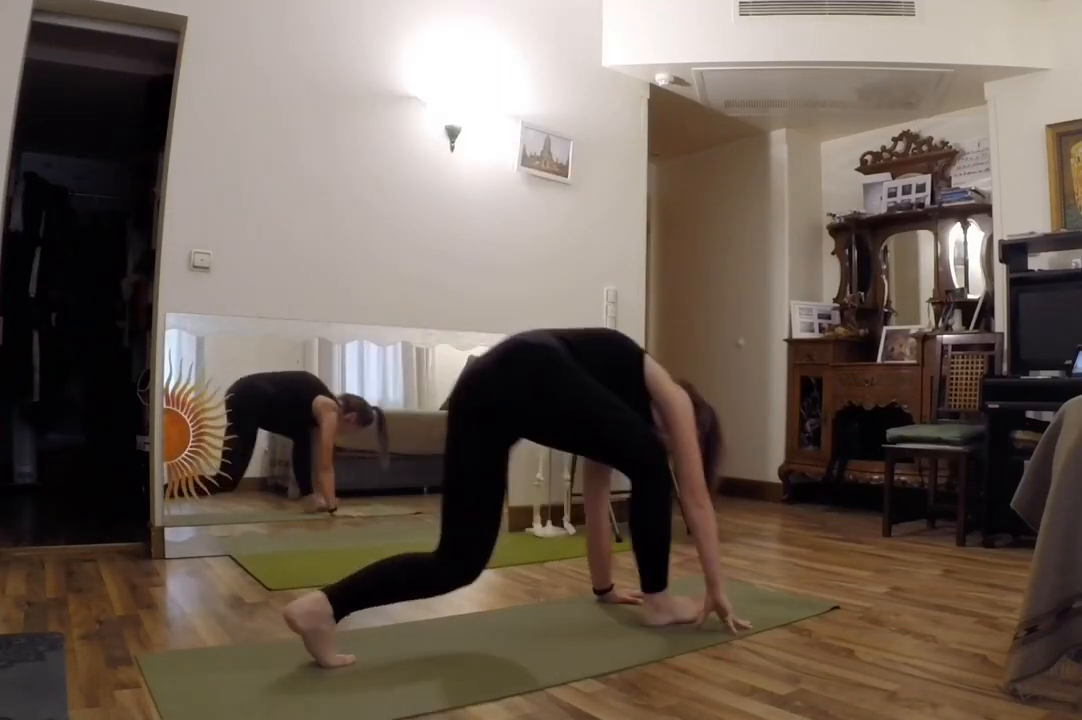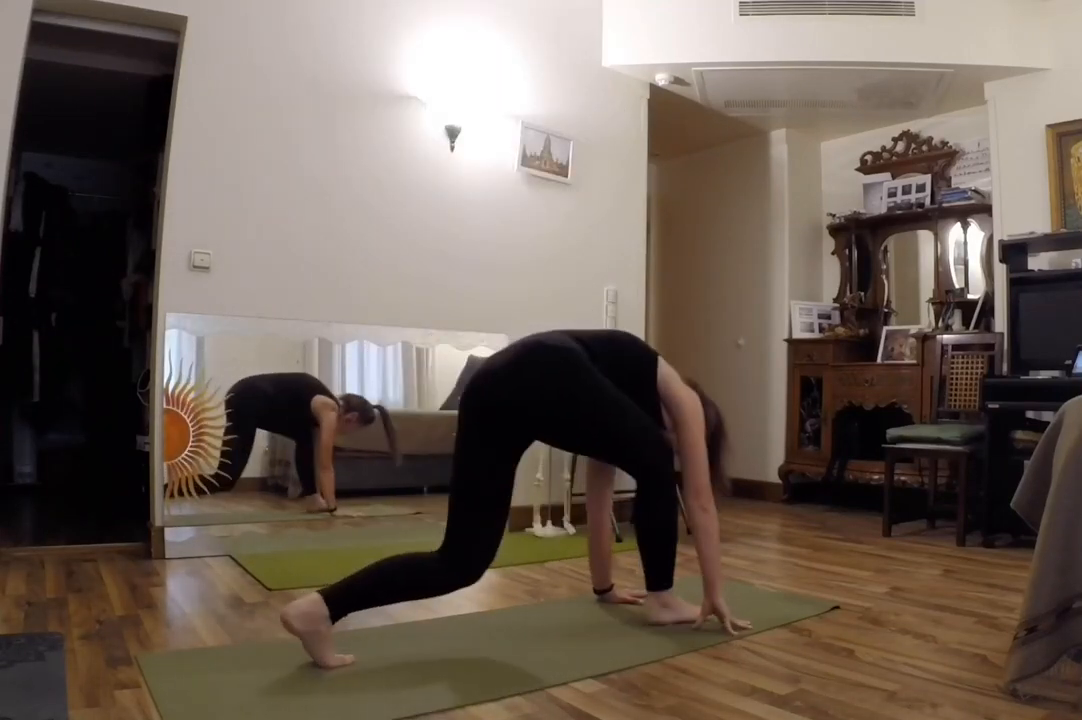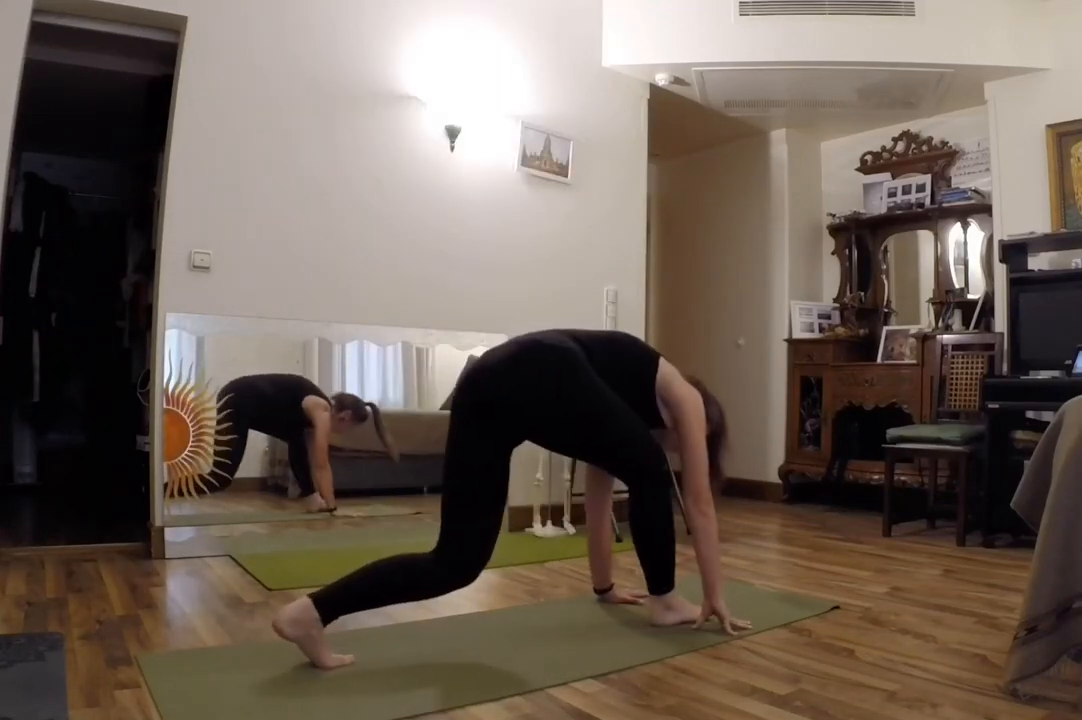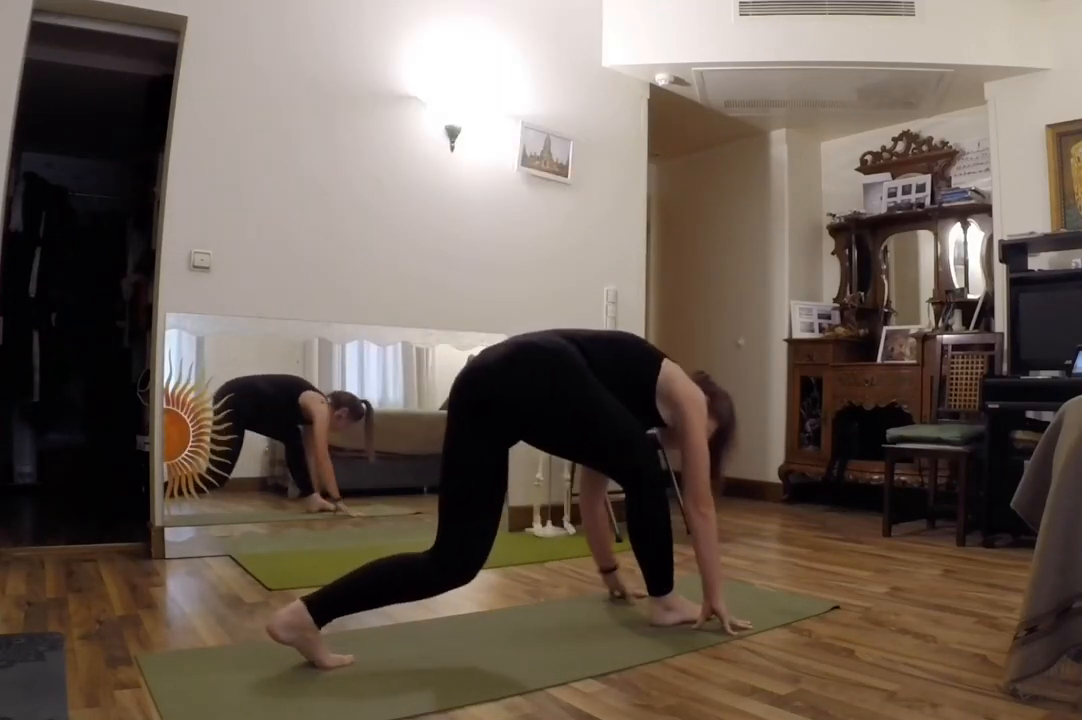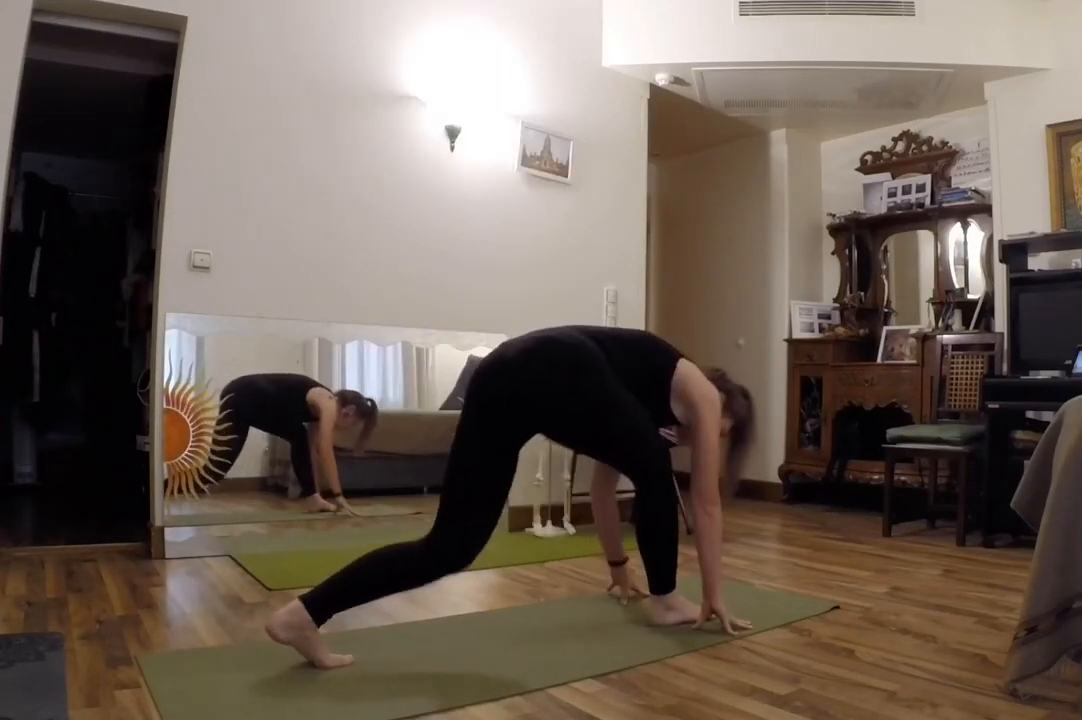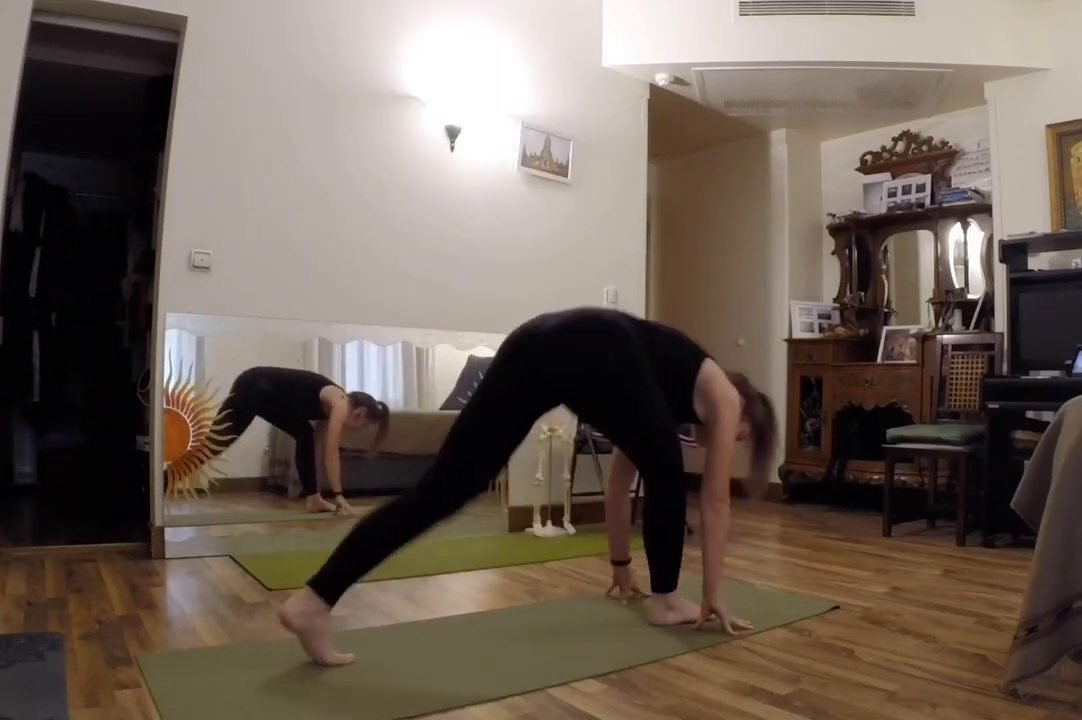
dt=0.2s
person 1, frame 1
left shoulder: (613, 425)
right shoulder: (672, 399)
left elbow: (595, 499)
right elbow: (695, 496)
left wrist: (604, 586)
right wrist: (716, 590)
left hip: (479, 383)
right hip: (534, 375)
left knee: (459, 560)
right knee: (647, 468)
left ankle: (322, 606)
right ankle: (658, 600)
person 1, frame 2
left shoulder: (616, 426)
right shoulder: (682, 399)
left elbow: (598, 501)
right elbow: (700, 501)
left wrist: (604, 586)
right wrist: (714, 595)
left hip: (490, 384)
right hip: (549, 377)
left knee: (461, 562)
right knee: (654, 468)
left ankle: (319, 608)
right ankle: (662, 599)
person 1, frame 3
left shoulder: (614, 424)
right shoulder: (684, 398)
left elbow: (597, 500)
right elbow: (699, 503)
left wrist: (604, 585)
right wrist: (714, 598)
left hip: (483, 380)
right hip: (545, 378)
left knee: (456, 563)
right knee: (648, 473)
left ankle: (310, 612)
right ankle: (664, 601)
person 1, frame 4
left shoulder: (643, 384)
right shoulder: (688, 396)
left elbow: (591, 492)
right elbow: (700, 504)
left wrist: (609, 571)
right wrist: (714, 598)
left hip: (481, 379)
right hip: (541, 381)
left knee: (453, 562)
right knee: (644, 475)
left ankle: (305, 615)
right ankle: (664, 602)
person 1, frame 5
left shoulder: (661, 385)
right shoulder: (701, 394)
left elbow: (603, 485)
right elbow: (706, 503)
left wrist: (618, 566)
right wrist: (714, 598)
left hip: (500, 370)
right hip: (560, 375)
left knee: (450, 546)
right knee: (653, 473)
left ankle: (304, 614)
right ankle: (665, 601)
person 1, frame 6
left shoulder: (681, 388)
right shoulder: (722, 394)
left elbow: (619, 484)
right elbow: (715, 502)
left wrist: (620, 566)
right wrist: (713, 597)
left hip: (536, 339)
right hip: (593, 351)
left knee: (443, 487)
right knee: (665, 473)
left ankle: (313, 600)
right ankle: (666, 602)
person 2, frame 1
left shoulder: (323, 406)
right shoulder: (329, 412)
left elbow: (321, 463)
right elbow: (325, 466)
left wrist: (324, 499)
right wrist: (332, 507)
left hip: (254, 398)
right hip: (245, 399)
left knee: (302, 436)
right knee: (229, 477)
left ankle: (310, 498)
person 2, frame 2
left shoulder: (324, 406)
right shoulder: (329, 411)
left elbow: (318, 459)
right elbow: (325, 465)
left wrist: (319, 498)
right wrist: (332, 507)
left hip: (256, 401)
right hip: (245, 400)
left knee: (304, 436)
right knee: (228, 477)
left ankle: (312, 499)
person 2, frame 3
left shoulder: (318, 407)
right shoulder: (323, 412)
left elbow: (314, 458)
right elbow: (321, 465)
left wrist: (316, 497)
right wrist: (332, 507)
left hip: (250, 401)
right hip: (238, 400)
left knee: (296, 437)
right knee: (224, 475)
left ankle: (311, 499)
person 2, frame 4
left shoulder: (314, 407)
right shoulder: (320, 407)
left elbow: (309, 453)
right elbow: (322, 457)
left wrist: (313, 496)
right wrist: (337, 500)
right hip: (234, 400)
left knee: (292, 437)
right knee: (220, 474)
left ankle: (310, 499)
person 2, frame 5
left shoulder: (319, 409)
right shoulder: (329, 403)
left elbow: (313, 450)
right elbow: (325, 452)
left wrist: (314, 495)
right wrist: (338, 496)
left hip: (254, 403)
right hip: (239, 398)
left knee: (298, 436)
right knee: (219, 468)
left ankle: (311, 499)
person 2, frame 6
left shoulder: (330, 407)
right shoulder: (340, 402)
left elbow: (322, 447)
right elbow: (331, 451)
left wrist: (314, 495)
right wrist: (338, 495)
left hip: (265, 395)
right hip: (251, 387)
left knee: (304, 434)
right knee: (216, 446)
left ankle: (312, 499)
